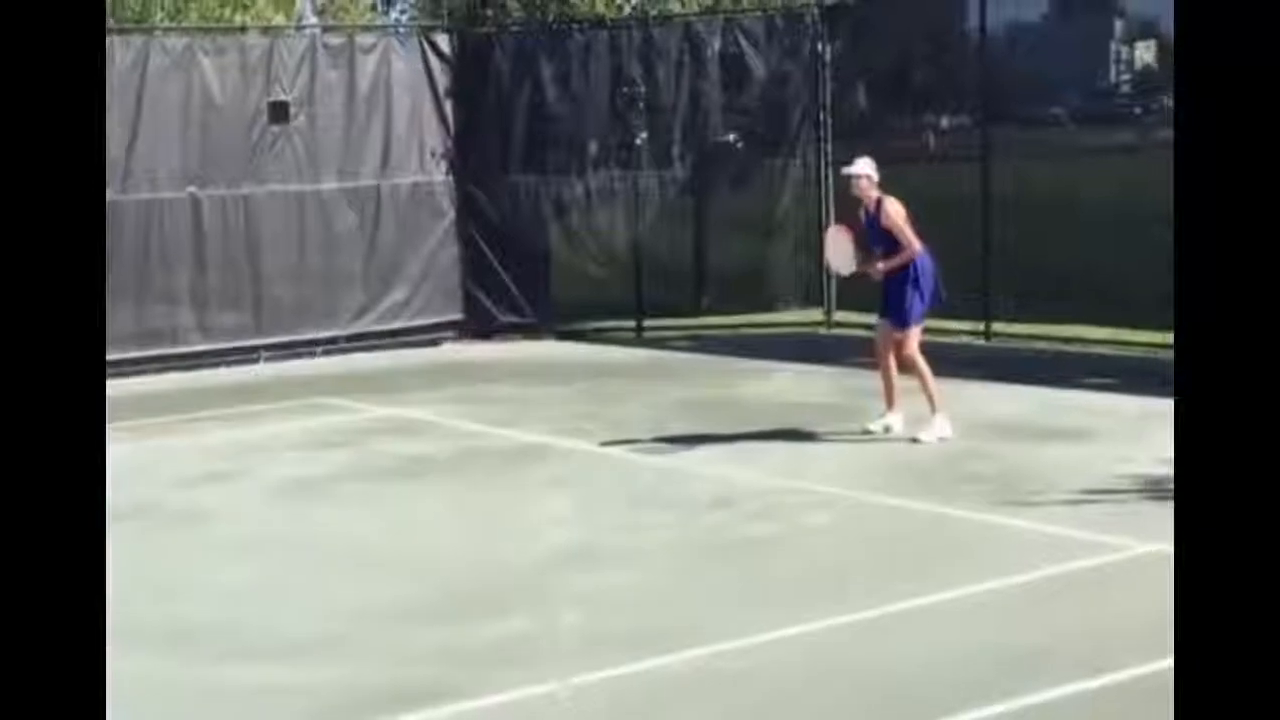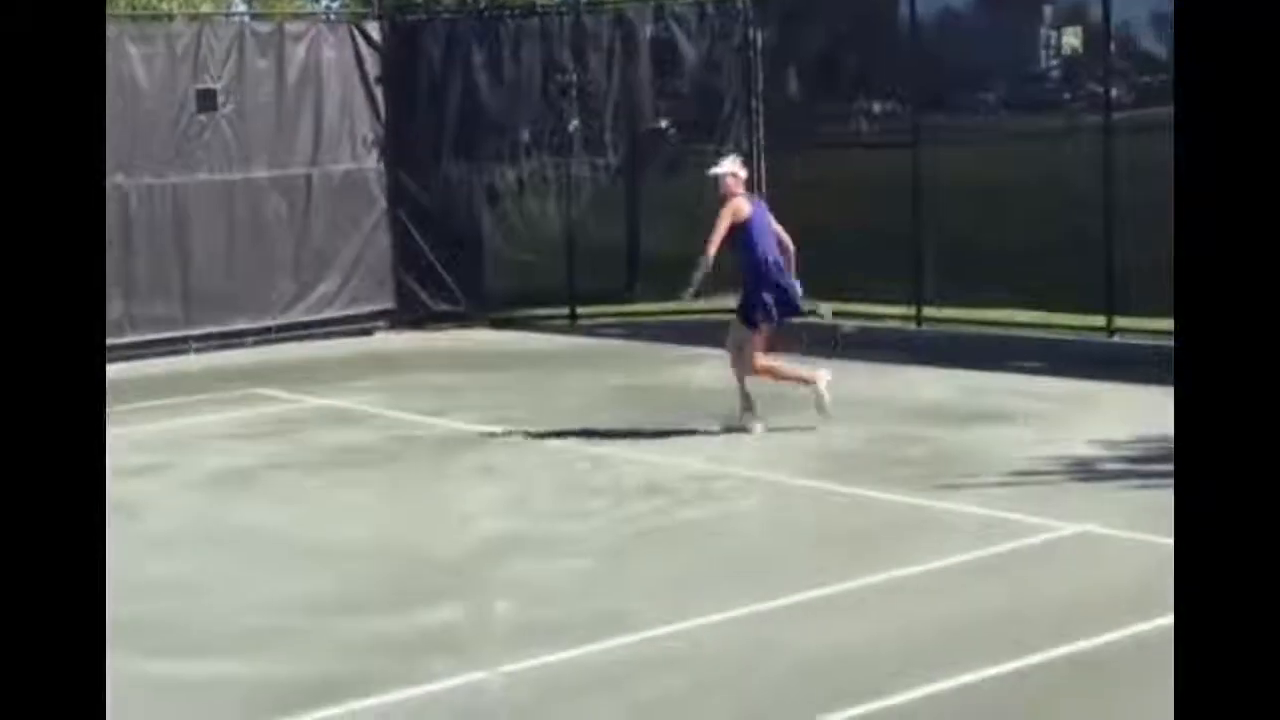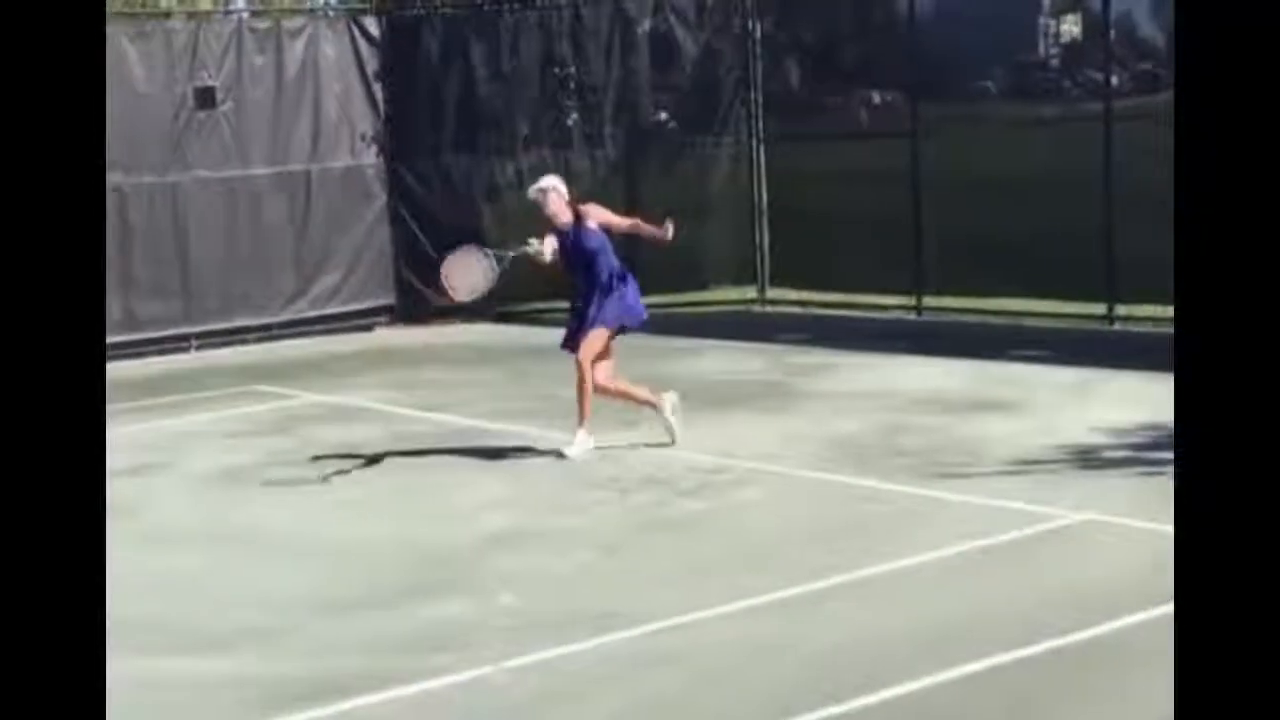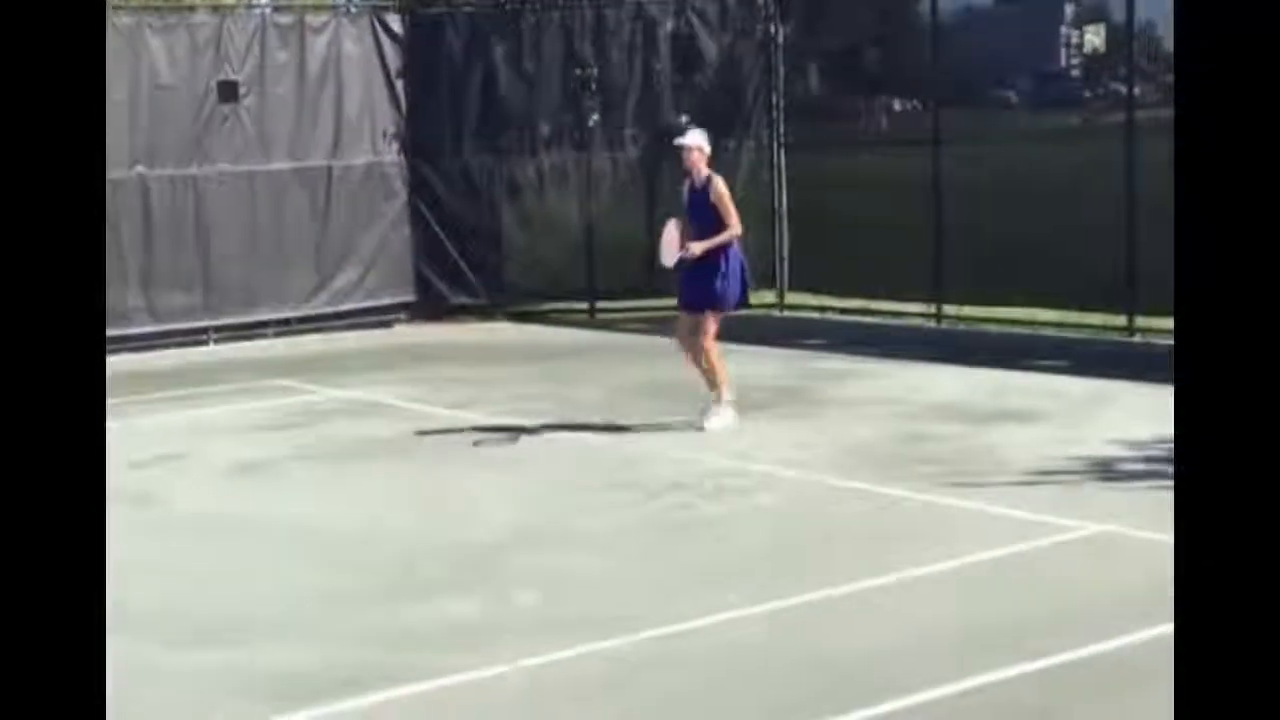
dt=1s
person 1, frame 1
left shoulder: (888, 208)
right shoulder: (864, 211)
left elbow: (915, 249)
left wrist: (884, 266)
right wrist: (874, 266)
left hip: (914, 278)
right hip: (895, 280)
left knee: (909, 351)
right knee: (882, 345)
left ankle: (939, 419)
right ankle: (892, 414)
person 1, frame 2
left shoulder: (733, 206)
right shoulder: (758, 204)
left elbow: (710, 252)
right elbow: (788, 244)
left wrist: (694, 285)
right wrist: (791, 279)
left hip: (764, 283)
right hip: (767, 282)
left knee: (753, 363)
right knee: (734, 344)
left ankle: (814, 378)
right ankle: (748, 413)
person 1, frame 3
left shoulder: (587, 213)
right shoulder: (553, 238)
left elbow: (629, 224)
right elbow: (545, 257)
left wrist: (659, 233)
right wrist: (536, 250)
left hip: (615, 294)
right hip: (590, 302)
left knee: (583, 357)
right knee: (599, 381)
left ankle: (583, 433)
right ankle: (660, 402)
person 1, frame 4
left shoulder: (716, 185)
right shoulder: (687, 186)
left elbow: (736, 229)
left wrist: (703, 245)
right wrist: (686, 245)
left hip: (722, 263)
right hip: (699, 264)
left knee: (706, 340)
right knee: (684, 337)
left ankle: (724, 406)
right ankle: (717, 392)
